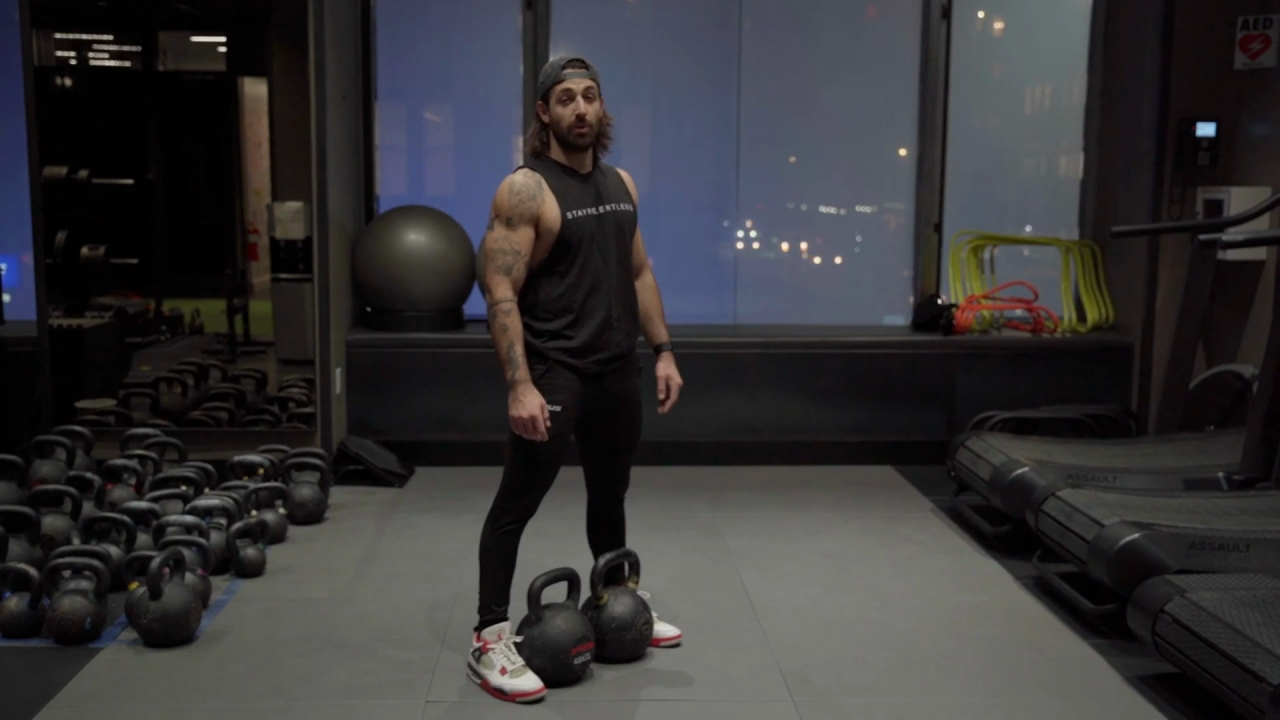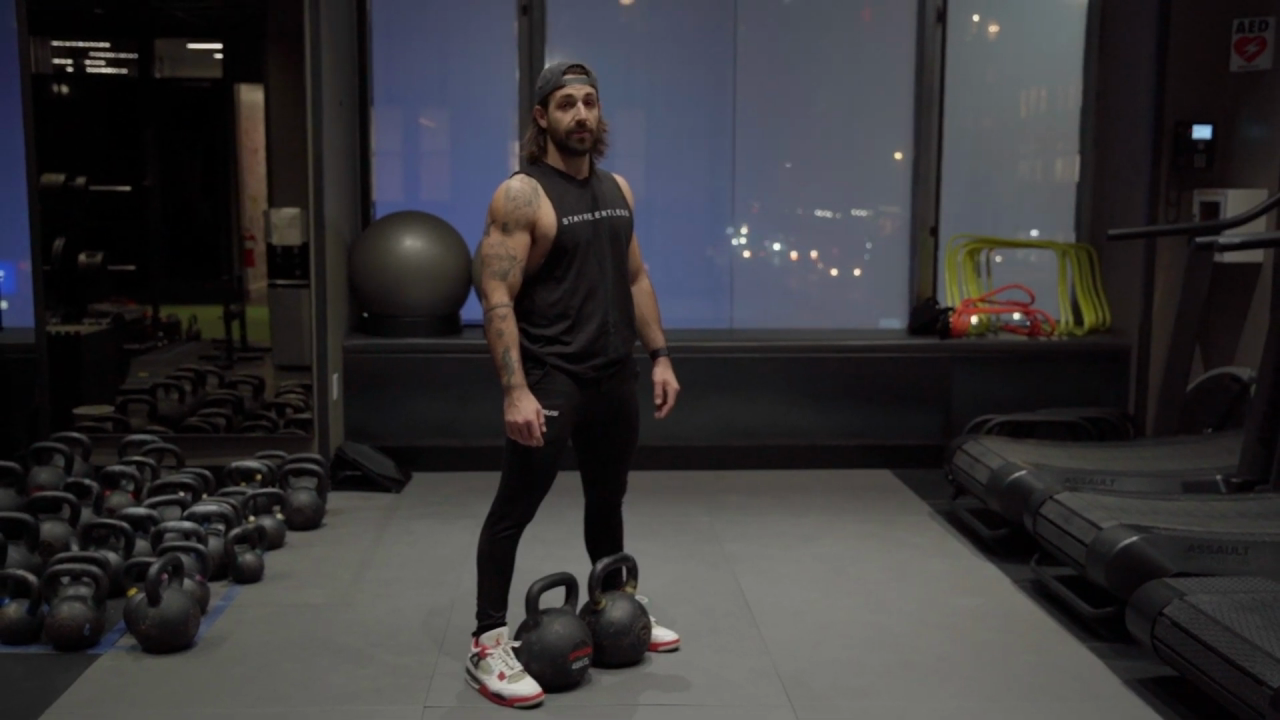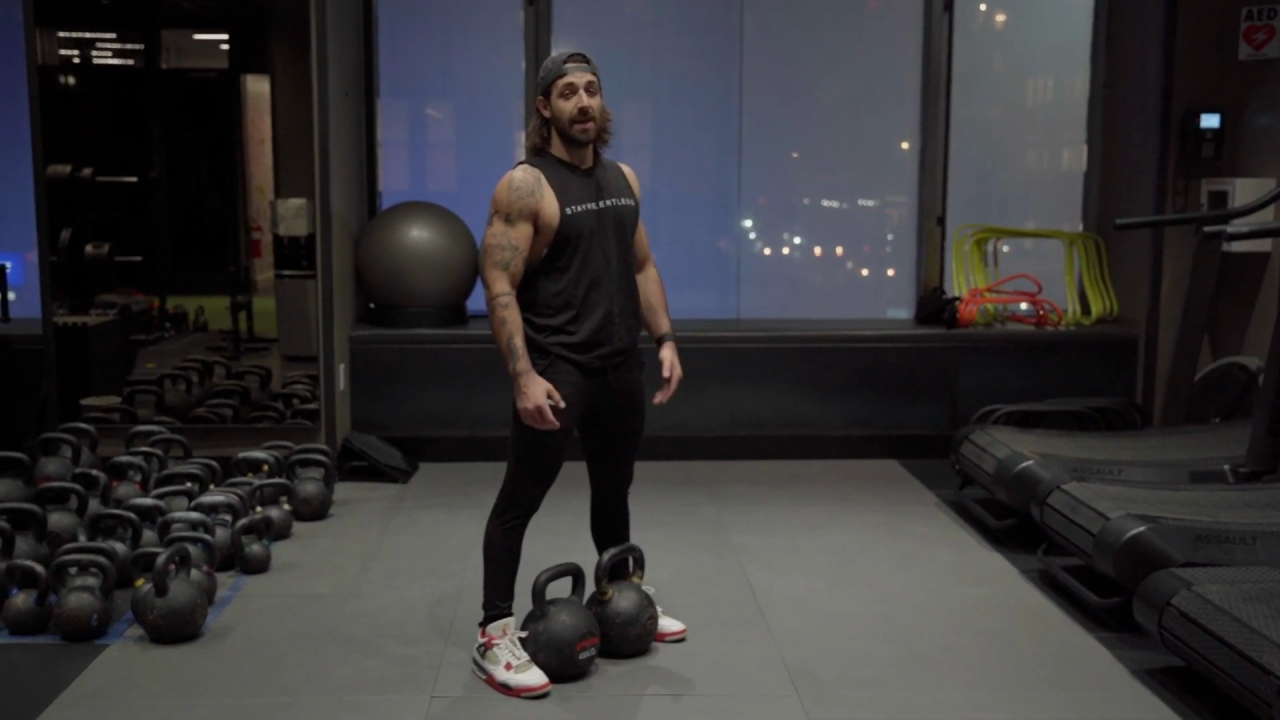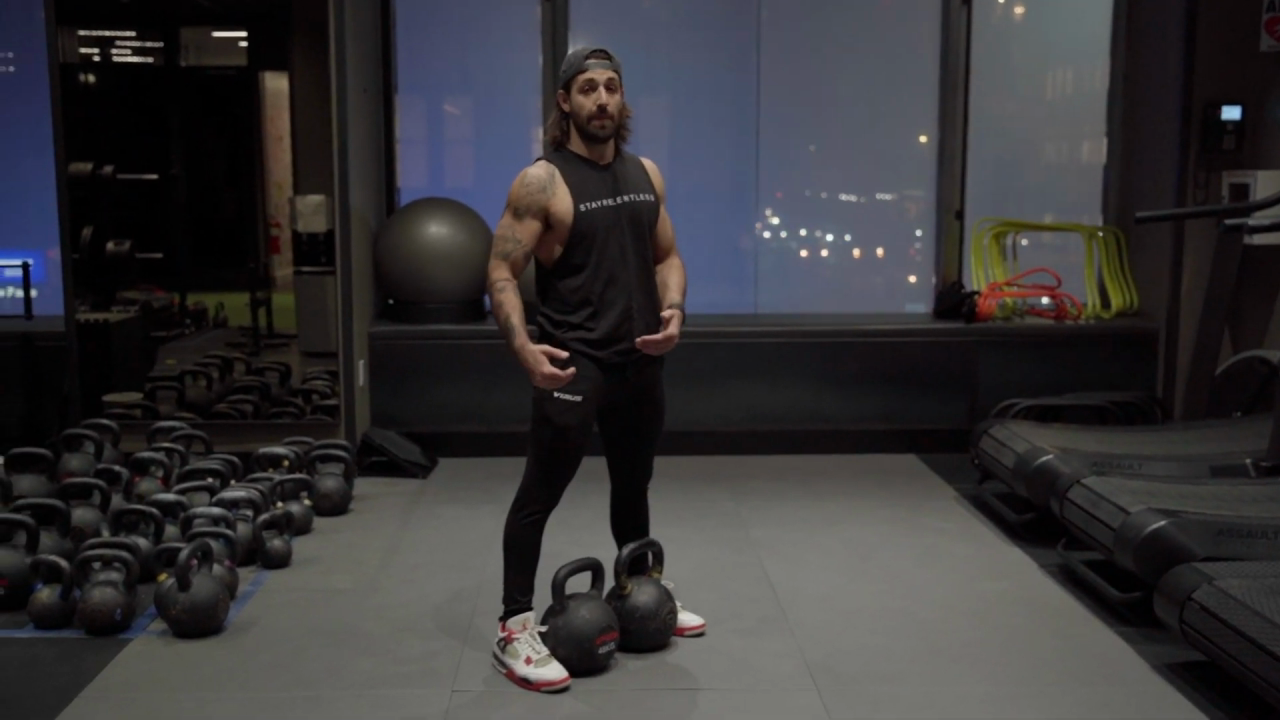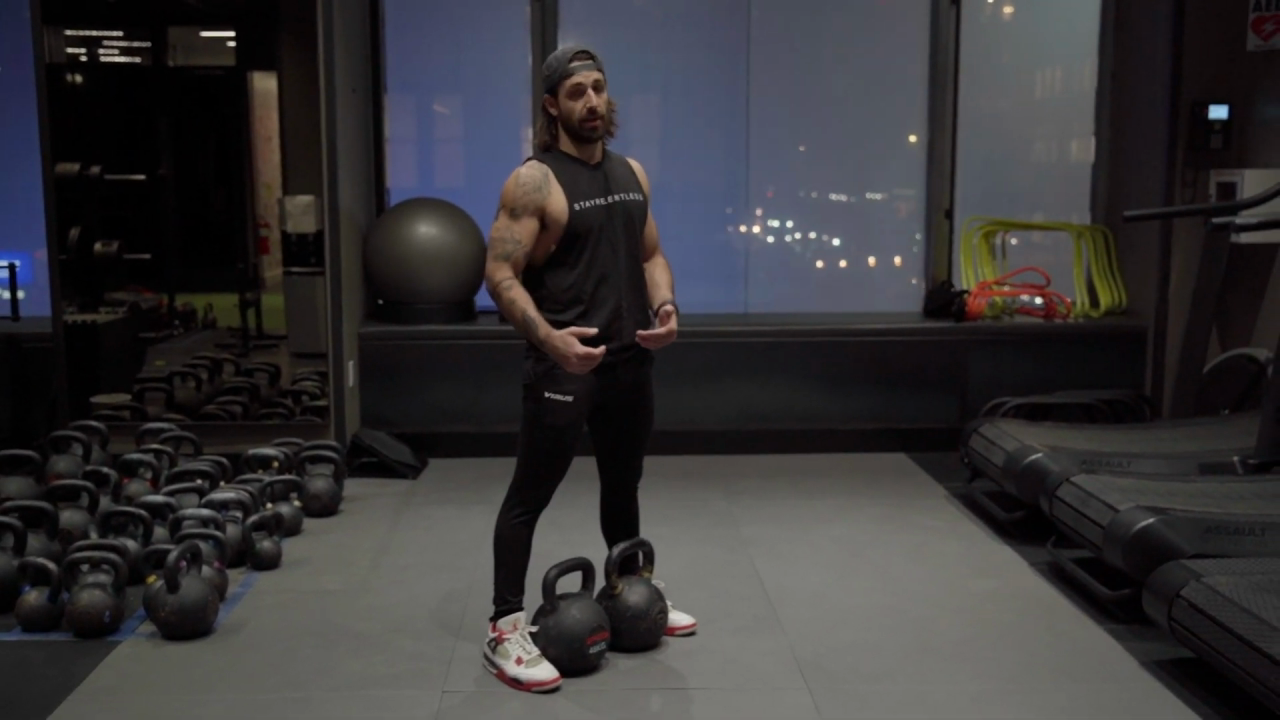
dt=1s
person 1, frame 1
left shoulder: (620, 183)
right shoulder: (525, 190)
left elbow: (639, 273)
right elbow: (500, 292)
left wrist: (663, 350)
right wrist: (520, 385)
left hip: (618, 370)
right hip: (555, 373)
left knee: (610, 495)
right knee: (516, 504)
right ankle: (489, 639)
person 1, frame 2
left shoulder: (617, 188)
right shoulder: (521, 195)
left elbow: (635, 277)
right elbow: (496, 298)
left wrist: (659, 355)
right wrist: (516, 390)
left hip: (614, 374)
right hip: (551, 379)
left knee: (607, 500)
right knee: (514, 510)
right ankle: (488, 644)
person 1, frame 3
left shoulder: (623, 177)
right shoulder: (524, 185)
right elbow: (499, 287)
left wrist: (665, 338)
right wrist: (524, 375)
left hip: (620, 364)
right hip: (557, 369)
left knee: (614, 489)
right knee: (520, 500)
right ankle: (494, 635)
person 1, frame 4
left shoulder: (646, 173)
right shoulder: (542, 182)
left elbow: (666, 255)
right elbow: (502, 271)
left wrist: (672, 309)
right wrist: (523, 346)
left hip: (640, 360)
right hip: (575, 364)
left knee: (634, 485)
right knee: (540, 494)
right ankle: (514, 630)
person 1, frame 5
left shoulder: (631, 172)
right shoulder: (533, 181)
left elbow: (649, 253)
right elbow: (500, 273)
left wrist: (664, 305)
right wrist: (548, 337)
left hip: (629, 359)
right hip: (565, 362)
left knee: (623, 485)
right knee: (530, 495)
right ankle: (505, 630)
